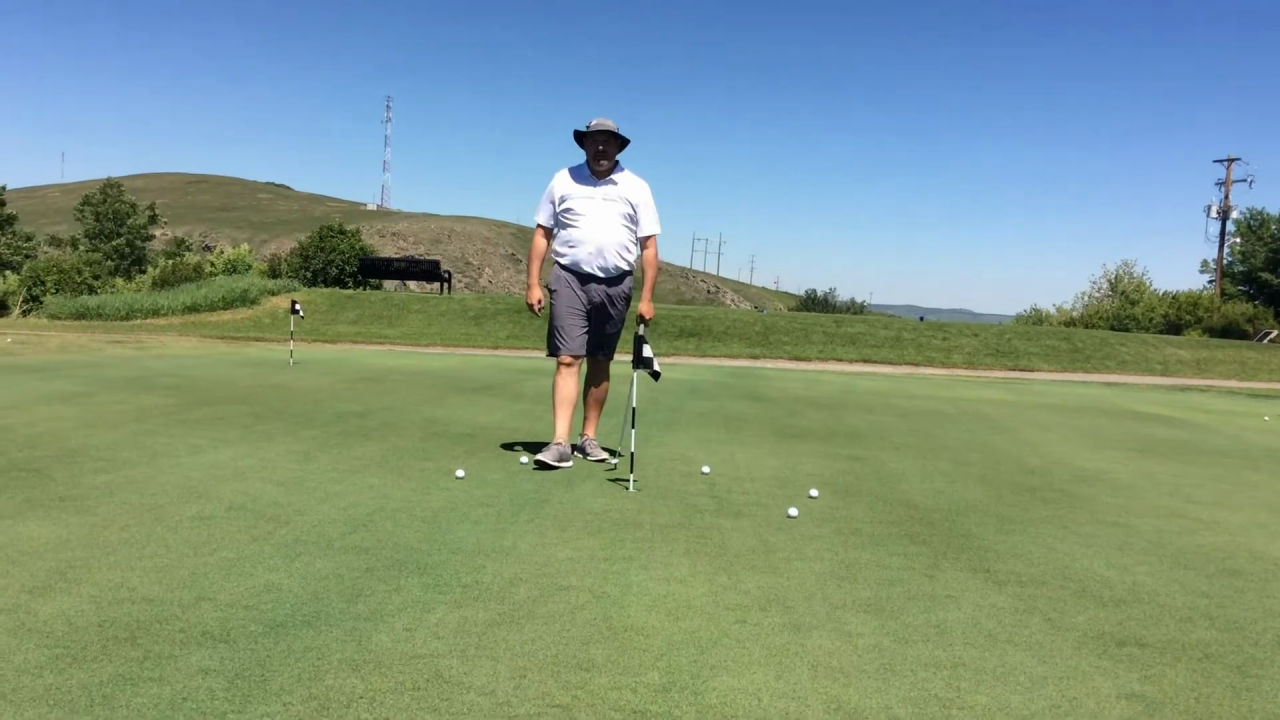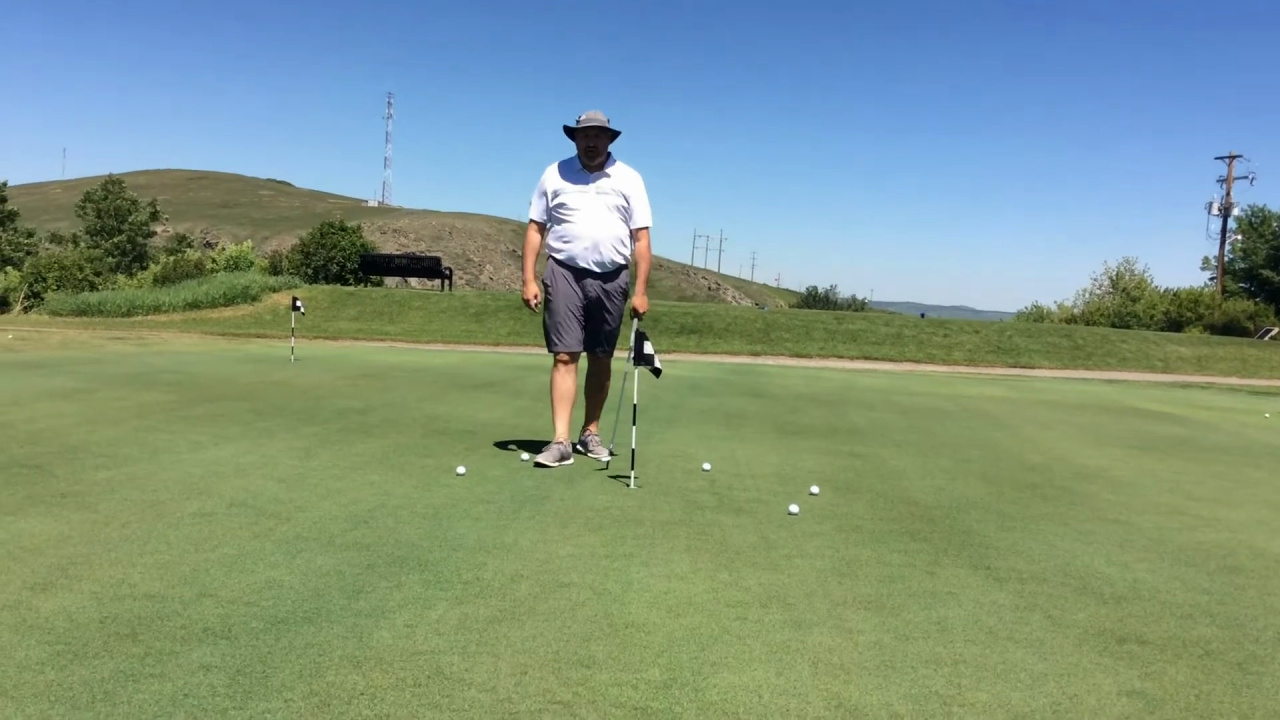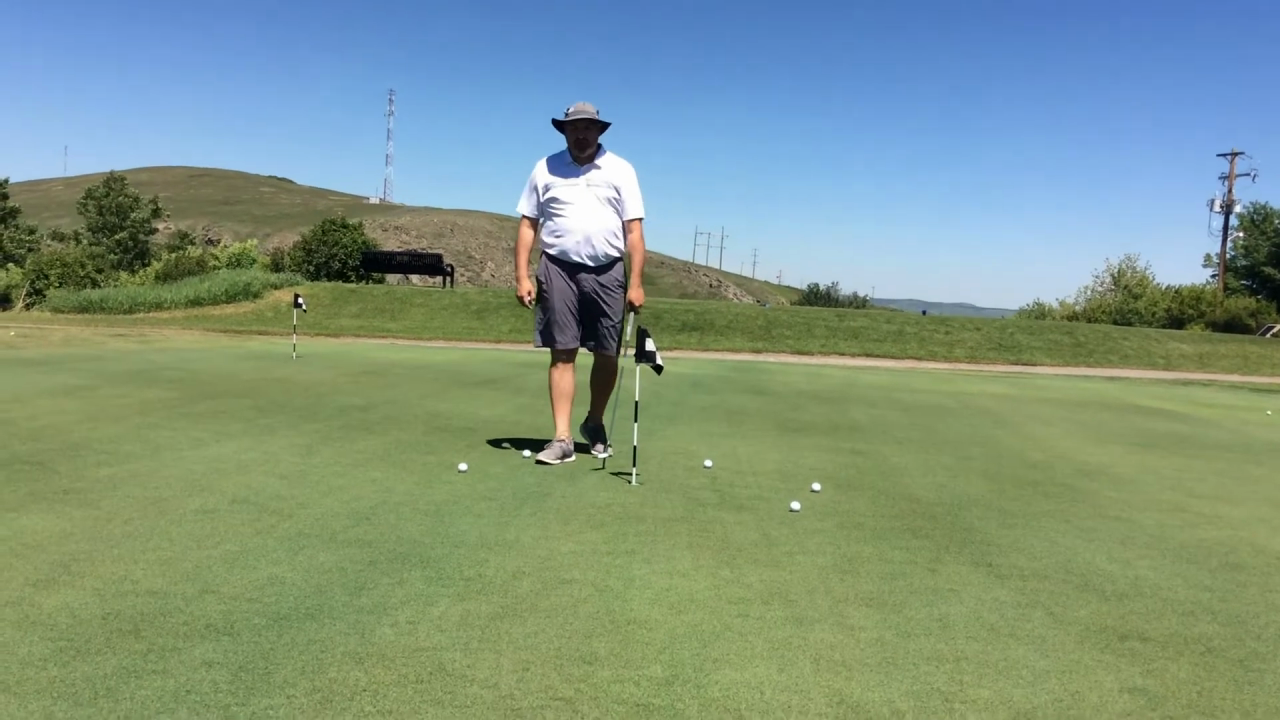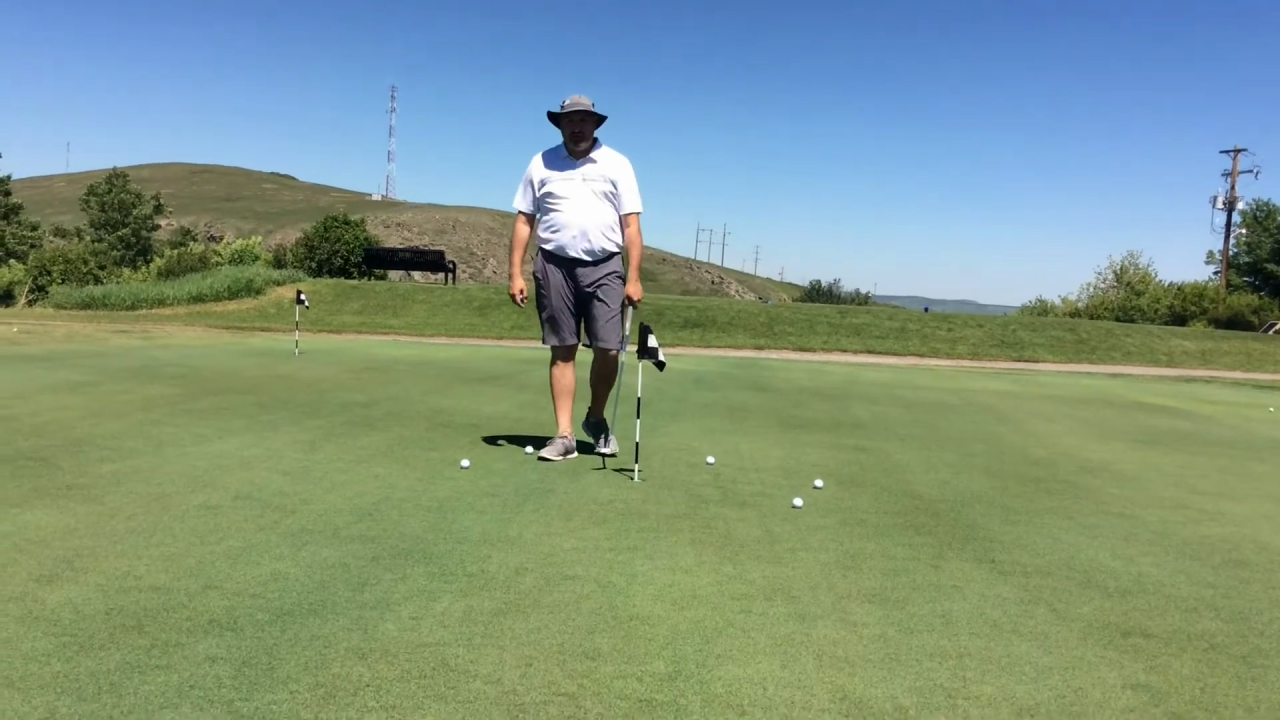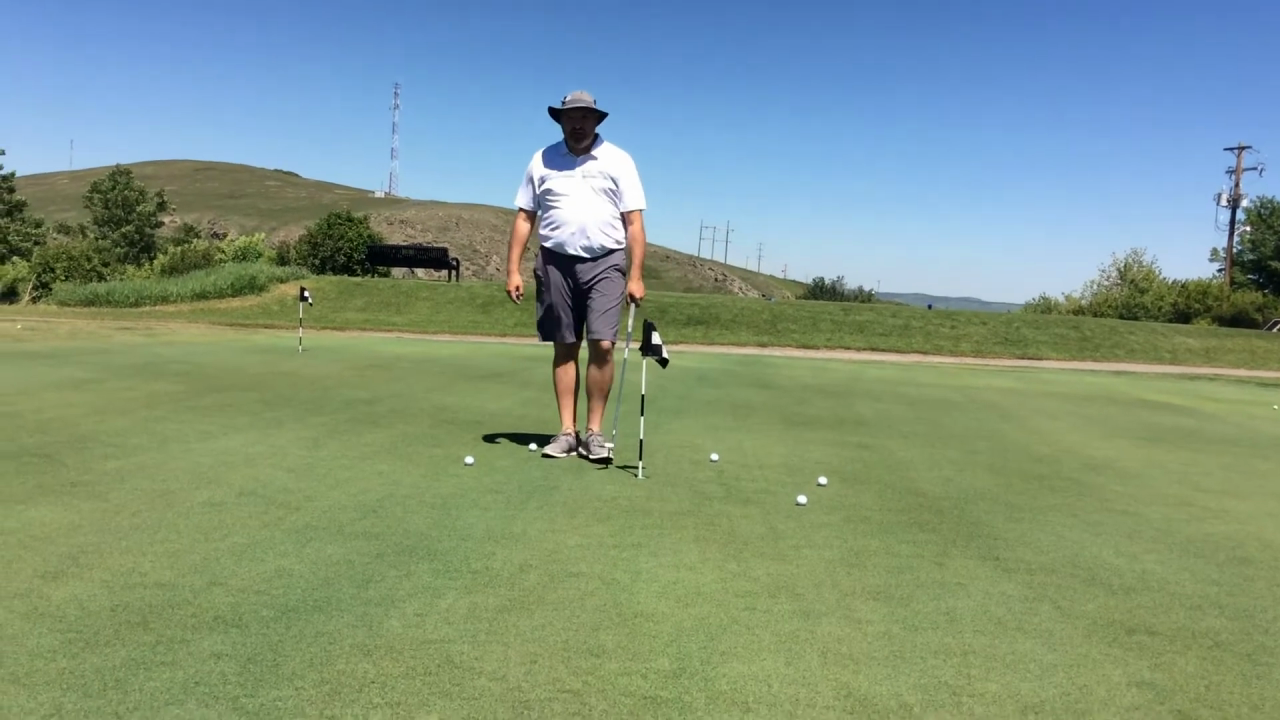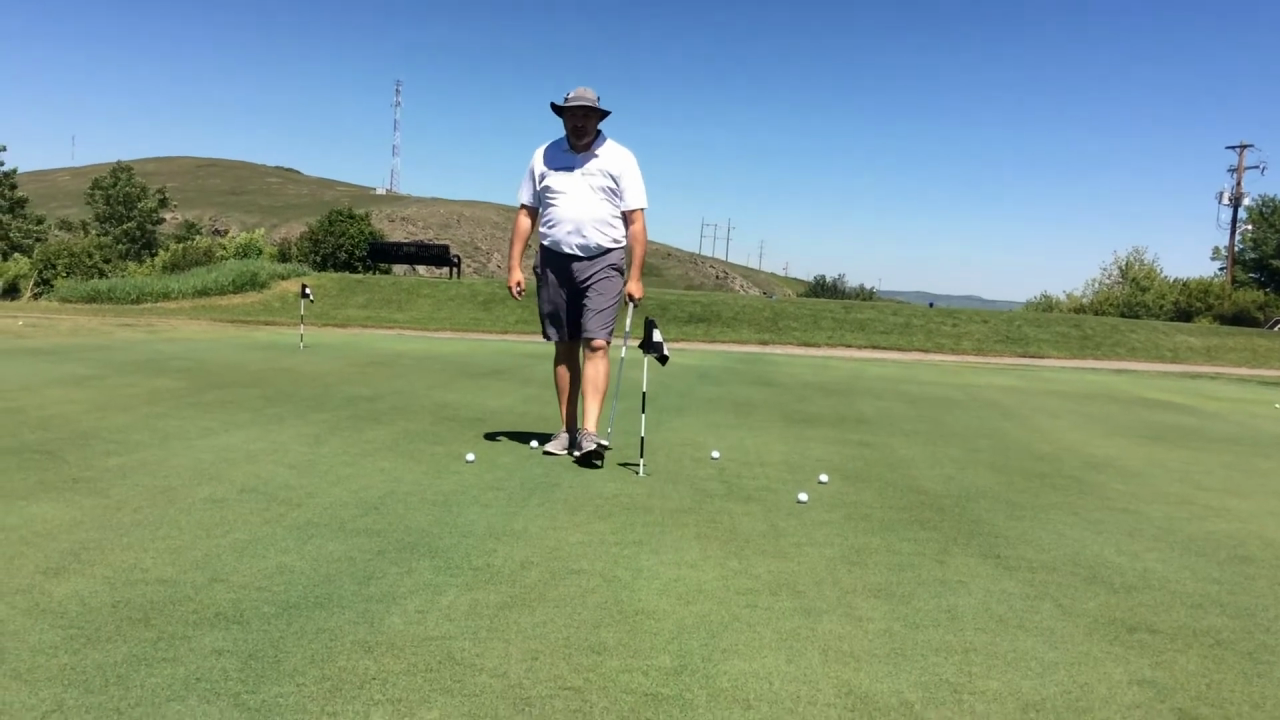
dt=0.2s
person 1, frame 1
left shoulder: (636, 187)
right shoulder: (563, 181)
left elbow: (648, 245)
right elbow: (542, 234)
left wrist: (647, 297)
right wrist: (533, 283)
left hip: (615, 284)
right hip: (570, 279)
left knee: (600, 363)
right knee: (567, 359)
left ankle: (589, 437)
right ankle: (561, 443)
person 1, frame 2
left shoulder: (629, 179)
right shoulder: (555, 174)
left elbow: (641, 238)
right elbow: (535, 228)
left wrist: (640, 290)
right wrist: (529, 279)
left hip: (612, 279)
right hip: (565, 274)
left knee: (600, 359)
right knee: (565, 357)
left ankle: (590, 433)
right ankle: (561, 441)
person 1, frame 3
left shoulder: (621, 170)
right shoulder: (545, 169)
left elbow: (634, 229)
right elbow: (528, 224)
left wrist: (636, 283)
right wrist: (522, 275)
left hip: (607, 273)
right hip: (559, 270)
left knee: (608, 354)
right knee: (562, 354)
left ankle: (595, 421)
right ankle: (562, 439)
person 1, frame 4
left shoulder: (617, 164)
right shoulder: (541, 164)
left elbow: (631, 224)
right elbow: (524, 221)
left wrist: (634, 277)
right wrist: (516, 272)
left hip: (605, 268)
right hip: (556, 266)
left knee: (607, 350)
right knee: (562, 351)
left ankle: (596, 417)
right ankle: (564, 435)
person 1, frame 5
left shoulder: (619, 160)
right shoulder: (542, 160)
left elbow: (634, 222)
right elbow: (525, 217)
left wrist: (636, 275)
right wrist: (513, 269)
left hip: (605, 264)
right hip: (556, 263)
left knee: (602, 346)
right knee: (564, 349)
left ankle: (594, 433)
right ankle: (568, 432)
person 1, frame 6
left shoulder: (621, 159)
right shoulder: (544, 157)
left elbow: (635, 221)
right elbow: (526, 214)
left wrist: (635, 276)
right wrist: (514, 265)
left hip: (603, 263)
right hip: (555, 261)
left knee: (596, 344)
right knee: (565, 346)
left ankle: (589, 432)
right ankle: (567, 428)
